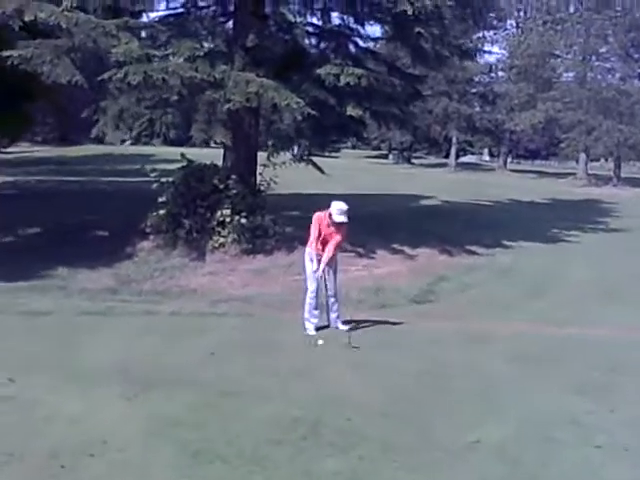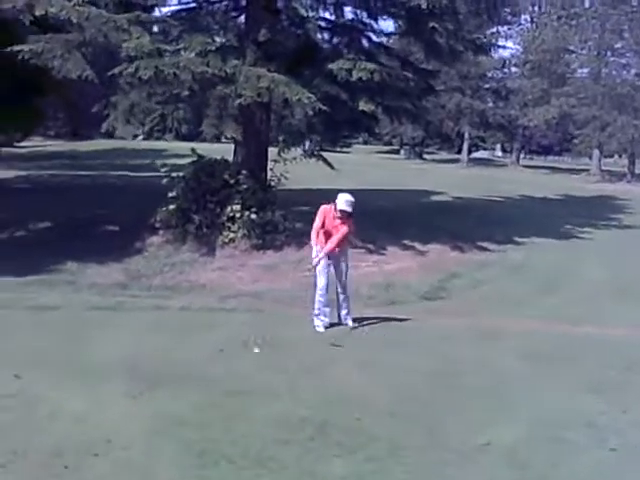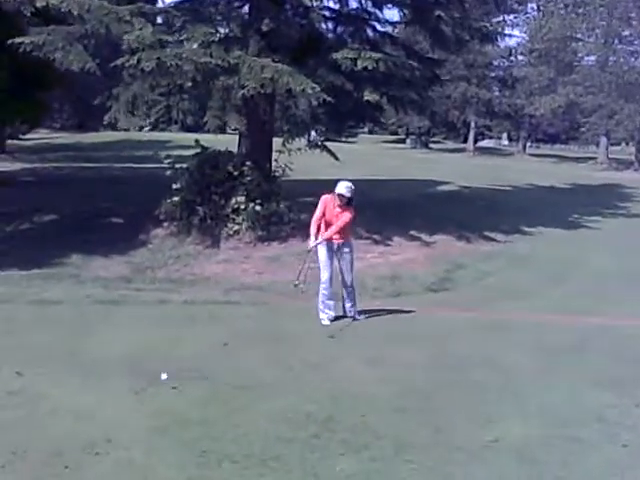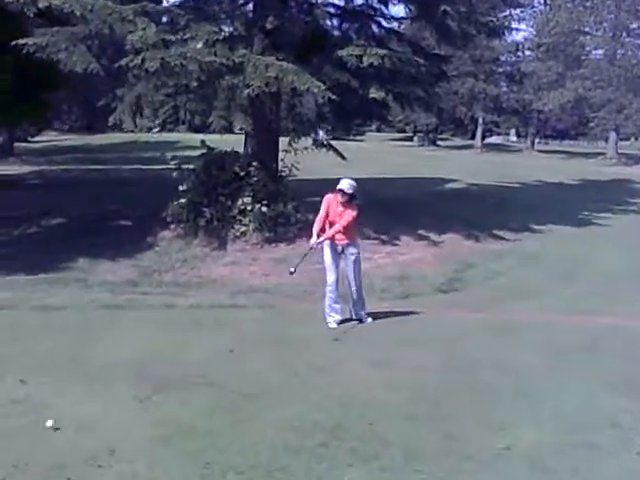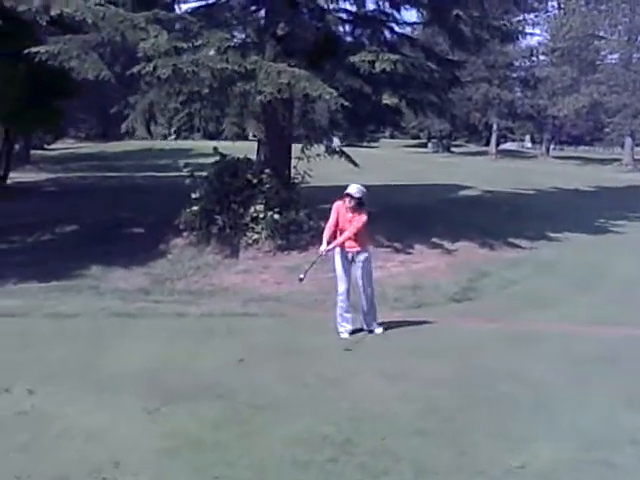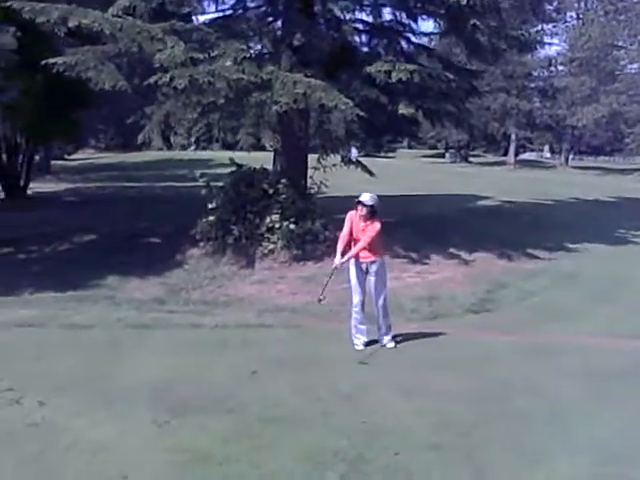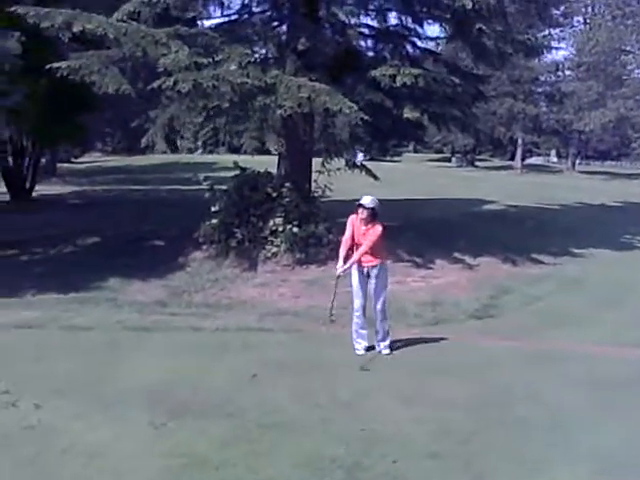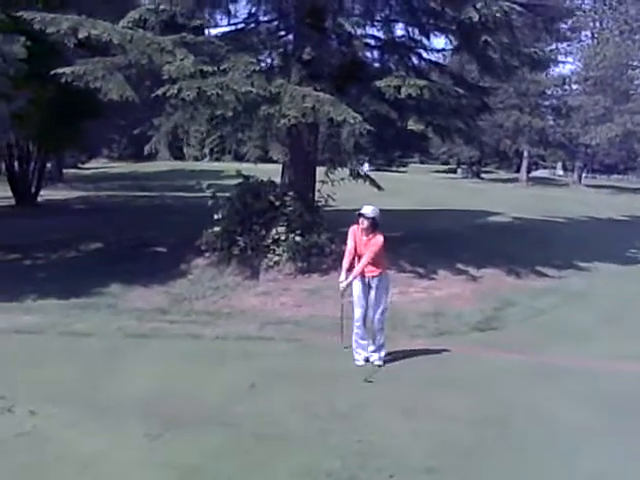
dt=0.1s
person 1, frame 1
left shoulder: (342, 228)
right shoulder: (318, 217)
left elbow: (331, 247)
right elbow: (313, 239)
left wrist: (322, 266)
right wrist: (314, 259)
left hip: (330, 256)
right hip: (313, 254)
left knee: (332, 289)
right knee: (312, 288)
left ankle: (335, 320)
right ankle: (310, 323)
person 1, frame 2
left shoulder: (348, 222)
right shoulder: (324, 209)
left elbow: (335, 240)
right elbow: (316, 229)
left wrist: (321, 256)
right wrist: (315, 249)
left hip: (340, 251)
right hip: (321, 248)
left knee: (342, 285)
right knee: (322, 285)
left ankle: (345, 317)
right ankle: (320, 320)
person 1, frame 3
left shoulder: (349, 212)
right shoulder: (325, 199)
left elbow: (335, 229)
right elbow: (317, 218)
left wrist: (318, 242)
right wrist: (312, 237)
left hip: (344, 243)
right hip: (325, 242)
left knee: (347, 278)
right knee: (326, 278)
left ankle: (350, 310)
right ankle: (325, 313)
person 1, frame 4
left shoulder: (353, 210)
right shoulder: (328, 199)
left elbow: (338, 228)
right elbow: (320, 218)
left wrist: (321, 240)
right wrist: (314, 235)
left hip: (350, 245)
right hip: (331, 243)
left knee: (355, 280)
right knee: (332, 281)
left ankle: (359, 313)
right ankle: (332, 316)
person 1, frame 5
left shoulder: (363, 216)
right shoulder: (338, 206)
left elbow: (348, 234)
right elbow: (331, 225)
left wrist: (331, 247)
right wrist: (324, 243)
left hip: (361, 252)
right hip: (342, 251)
left knee: (366, 289)
right knee: (343, 290)
left ankle: (371, 323)
right ankle: (344, 326)
person 1, frame 6
left shoulder: (376, 225)
right shoulder: (351, 216)
left elbow: (362, 244)
right elbow: (345, 235)
left wrist: (345, 259)
right wrist: (338, 255)
left hip: (375, 263)
right hip: (357, 262)
left knee: (380, 301)
right knee: (357, 301)
person 1, frame 7
left shoulder: (377, 229)
right shoulder: (352, 220)
left elbow: (363, 249)
right elbow: (347, 240)
left wrist: (347, 266)
right wrist: (340, 260)
left hip: (377, 267)
right hip: (359, 266)
left knee: (379, 305)
right knee: (358, 306)
person 1, frame 8
left shoulder: (378, 239)
right shoulder: (353, 230)
left elbow: (365, 260)
right elbow: (350, 252)
left wrist: (350, 280)
right wrist: (343, 273)
left hip: (378, 277)
right hip: (360, 277)
left knee: (377, 316)
right knee: (359, 316)
